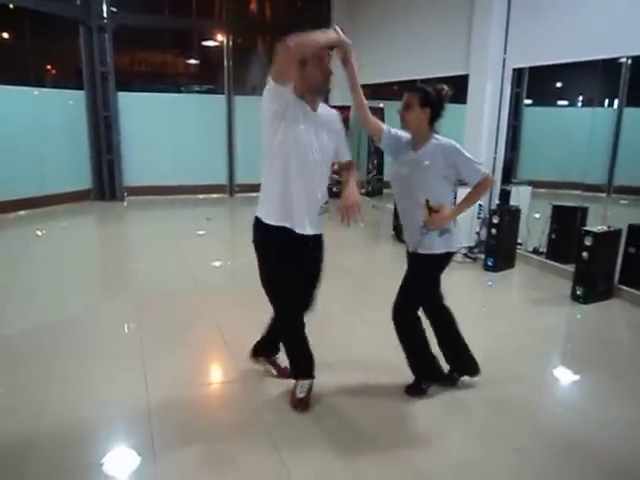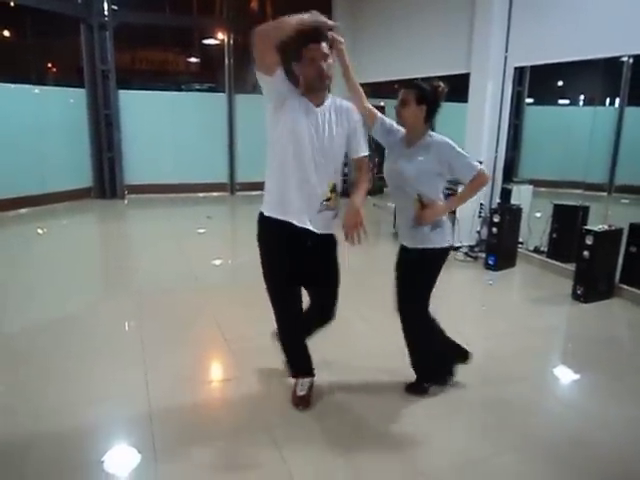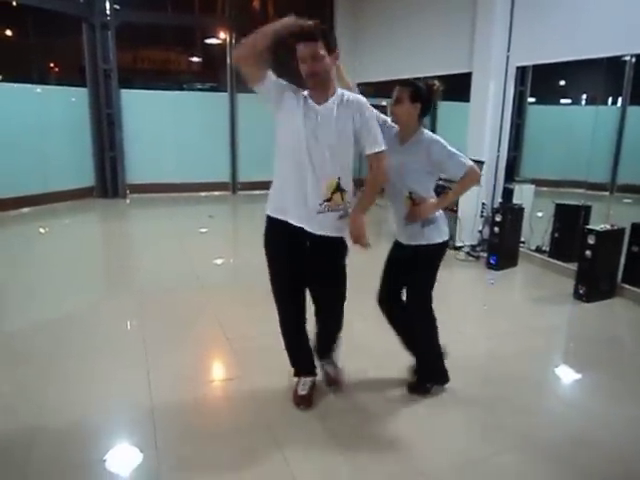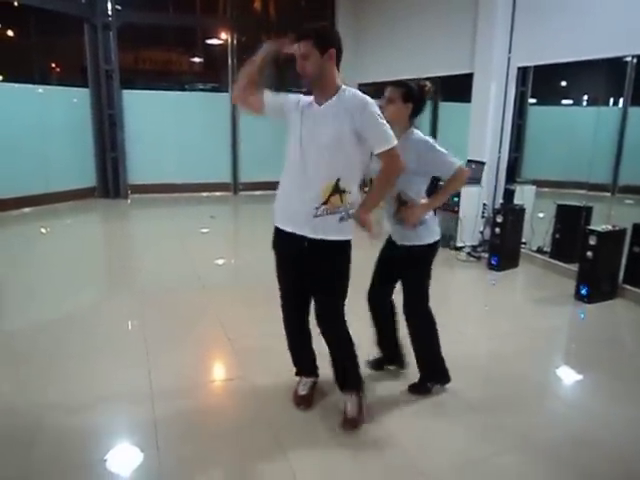
dt=0.1s
person 1, frame 1
left shoulder: (332, 117)
right shoulder: (278, 101)
left elbow: (346, 165)
right elbow: (289, 48)
left wrist: (351, 189)
right wrist: (331, 37)
left hip: (311, 229)
right hip: (275, 227)
left knee: (297, 302)
right knee: (289, 306)
left ankle: (265, 349)
right ankle: (303, 375)
person 1, frame 2
left shoulder: (344, 112)
right shoulder: (282, 100)
left elbow: (363, 166)
right elbow: (263, 39)
left wrist: (355, 203)
right wrist: (309, 19)
left hip: (322, 230)
right hip: (277, 225)
left knee: (324, 307)
right knee: (286, 306)
left ankle: (290, 336)
right ankle: (302, 373)
person 1, frame 3
left shoulder: (354, 107)
right shoulder: (284, 98)
left elbow: (379, 166)
right elbow: (242, 56)
left wrist: (358, 214)
right wrist: (285, 24)
left hip: (329, 232)
right hip: (283, 225)
left knee: (331, 312)
right knee: (290, 307)
left ankle: (326, 355)
right ankle: (304, 371)
person 1, frame 4
left shoulder: (358, 106)
right shoulder: (294, 105)
left elbow: (394, 163)
right elbow: (242, 95)
left wrist: (366, 206)
right wrist: (271, 48)
left hip: (332, 237)
right hip: (287, 231)
left knee: (330, 318)
right knee: (293, 311)
left ankle: (351, 386)
right ankle: (306, 373)
person 2, frame 1
left shoulder: (446, 150)
right shoulder: (398, 143)
left elbow: (486, 182)
right elbow: (365, 117)
left wrist: (453, 213)
right wrist: (350, 70)
left hip: (435, 246)
right hip: (415, 245)
left knee: (404, 311)
right knee: (431, 305)
left ankle: (427, 373)
right ankle: (462, 363)
person 2, frame 2
left shoulder: (440, 146)
right shoulder: (394, 136)
left elbow: (480, 177)
right elbow: (362, 106)
left wrist: (445, 207)
right wrist: (342, 58)
left hip: (432, 242)
right hip: (409, 239)
left knee: (412, 308)
right knee: (411, 306)
left ankle: (433, 372)
right ankle: (450, 354)
person 2, frame 3
left shoulder: (431, 144)
right shoulder: (389, 133)
left elbow: (472, 174)
left wrist: (437, 204)
right wrist: (337, 68)
left hip: (427, 239)
right hip: (403, 237)
left knee: (418, 307)
right knee: (387, 298)
left ankle: (433, 373)
right ankle: (427, 360)
person 2, frame 4
left shoulder: (420, 144)
left elbow: (460, 175)
left wrist: (427, 206)
left hip: (419, 237)
right hip: (397, 234)
left knee: (416, 305)
right knee: (378, 295)
left ankle: (434, 374)
right ankle: (391, 354)
